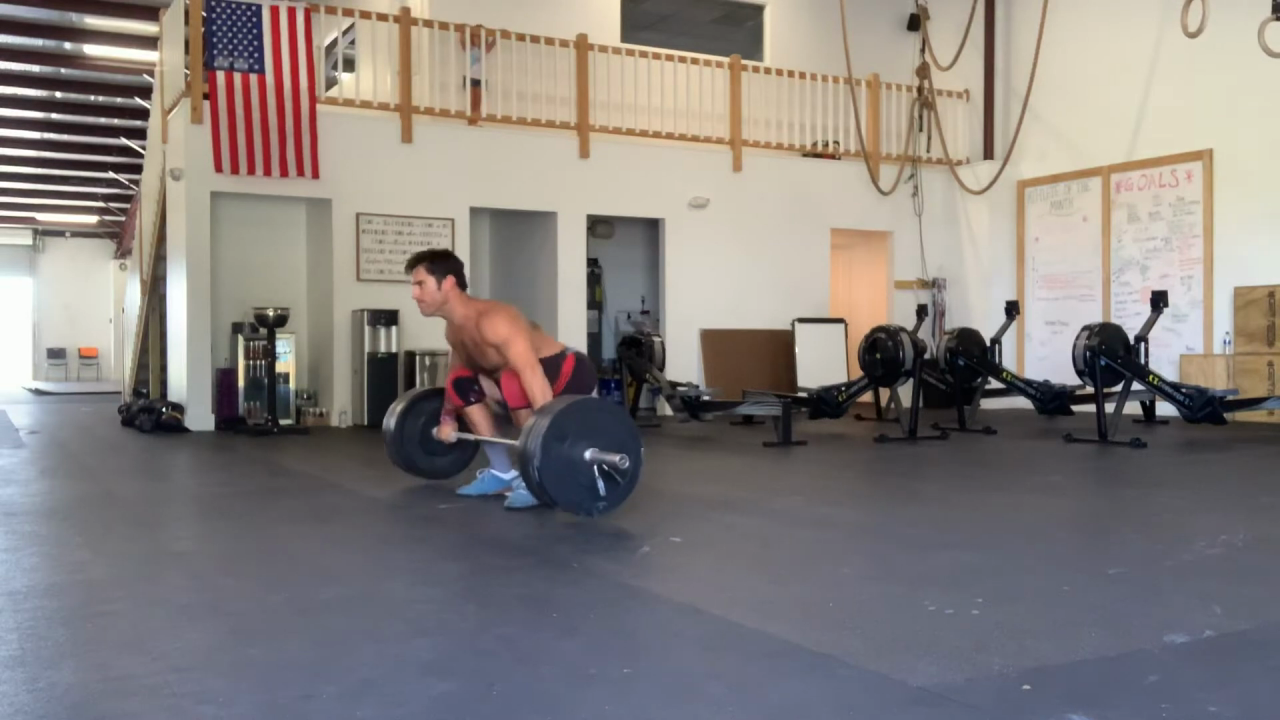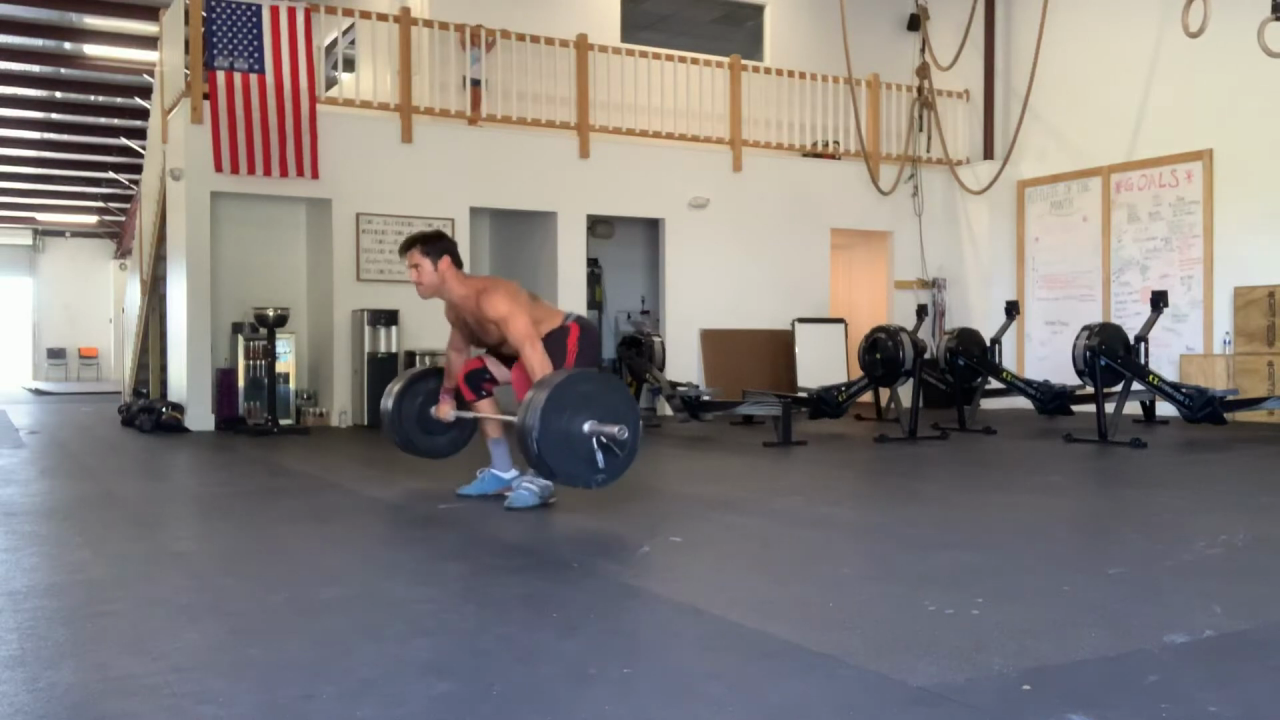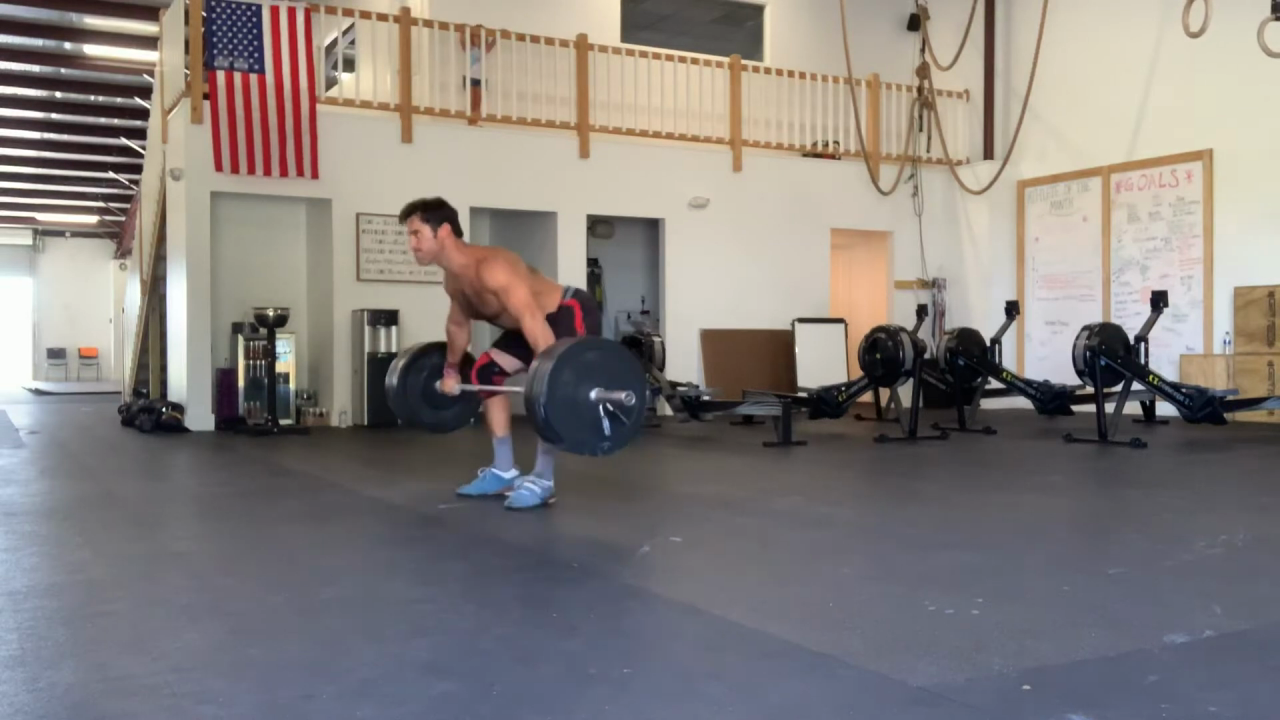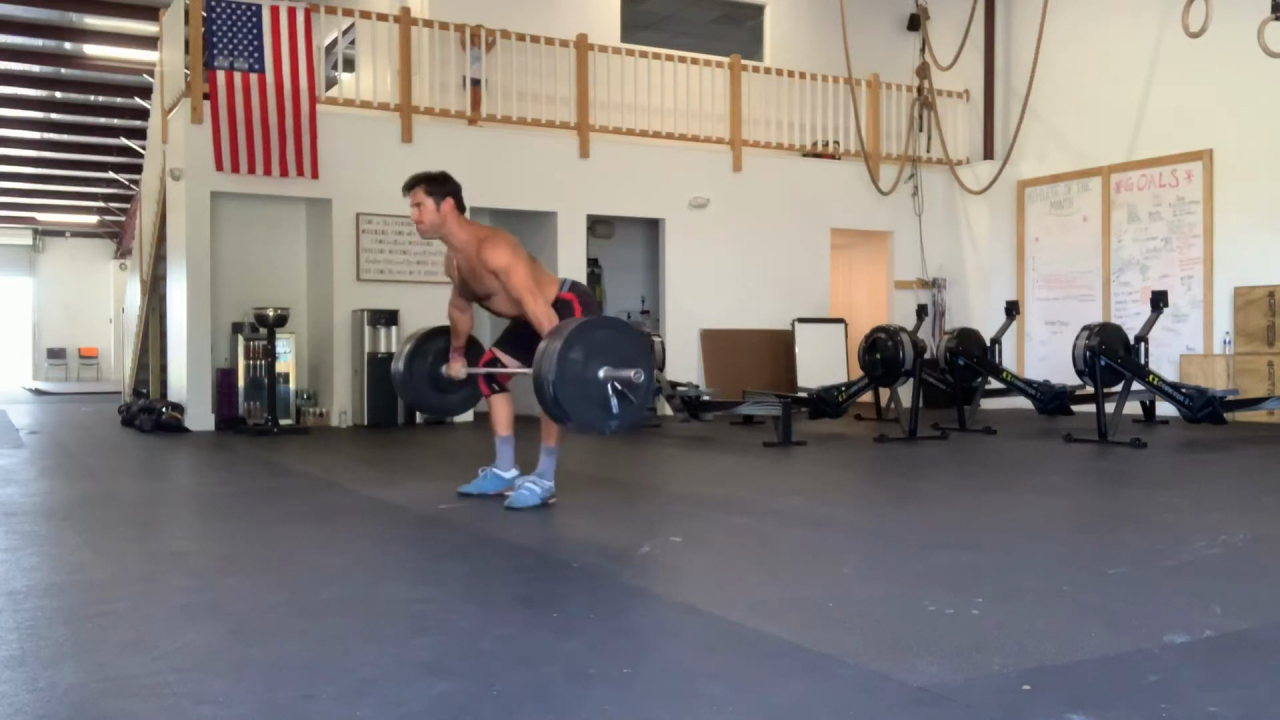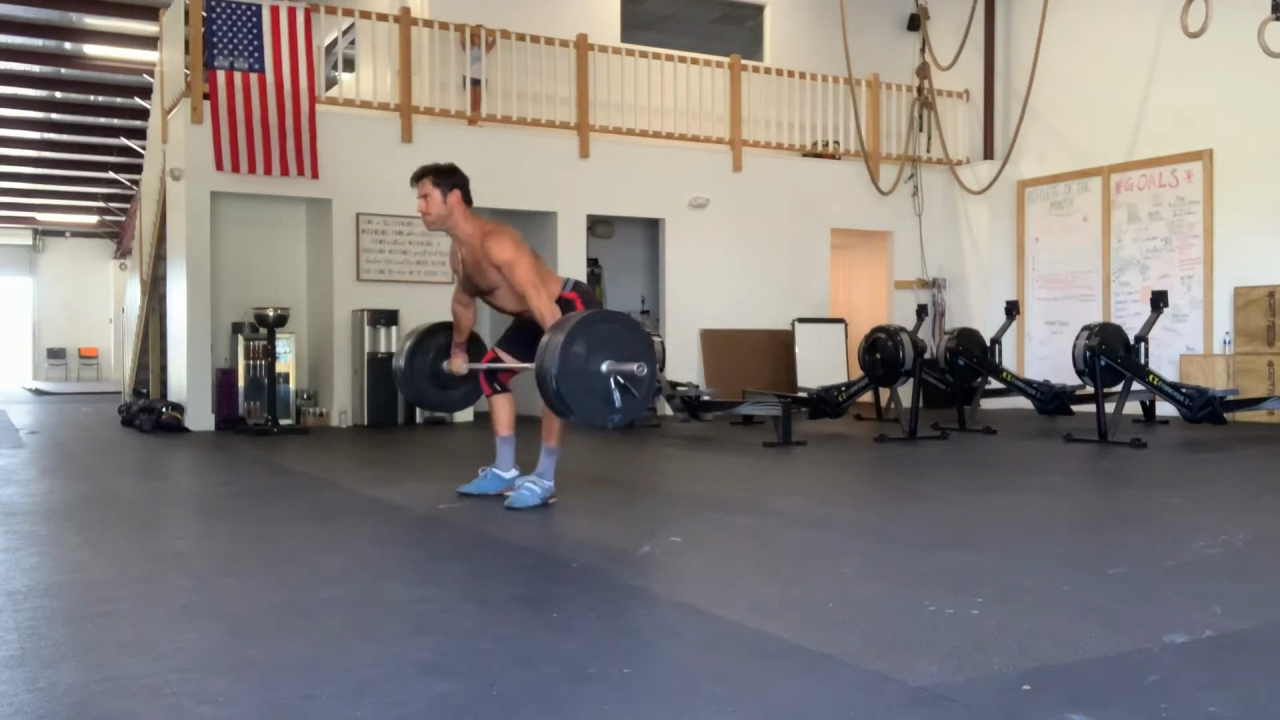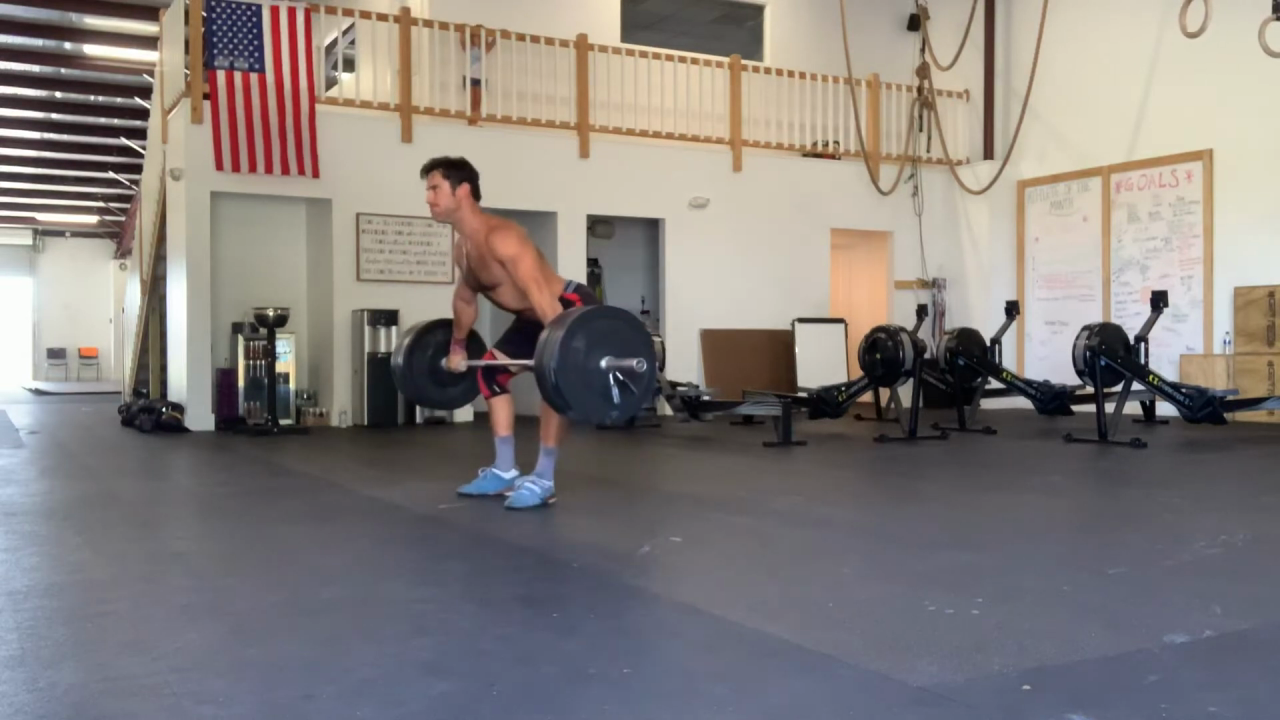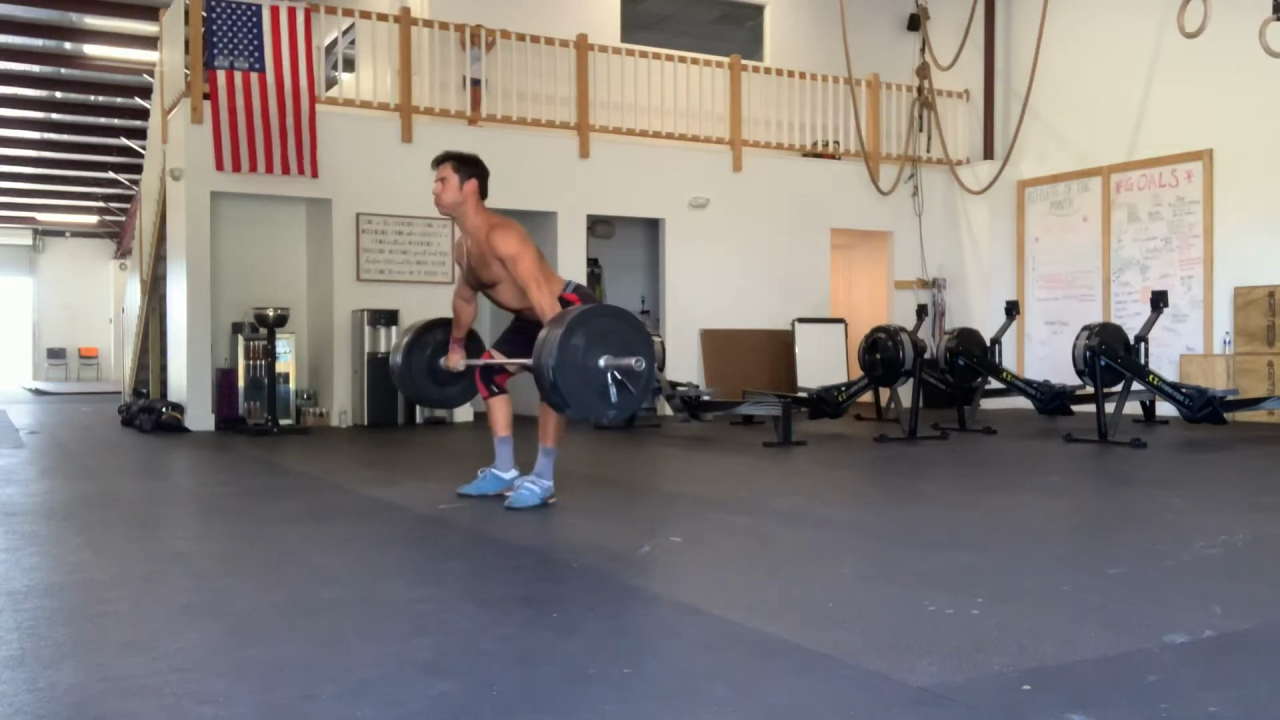
dt=0.2s
person 1, frame 1
left shoulder: (491, 320)
right shoulder: (454, 327)
left elbow: (532, 374)
right elbow: (456, 371)
right wrist: (448, 418)
left hip: (570, 369)
left knee: (515, 386)
right knee: (462, 384)
right ankle: (502, 473)
person 1, frame 2
left shoulder: (490, 296)
right shoulder: (454, 306)
left elbow: (532, 350)
right elbow: (457, 350)
right wrist: (446, 397)
left hip: (573, 336)
right hip: (536, 338)
left knee: (528, 384)
right knee: (471, 377)
left ankle: (540, 481)
right ankle: (503, 473)
person 1, frame 3
left shoulder: (489, 266)
right shoulder: (453, 278)
left elbow: (533, 320)
right elbow: (457, 324)
right wrist: (451, 371)
left hip: (572, 313)
right hip: (532, 321)
right knee: (485, 372)
left ankle: (542, 480)
right ankle: (504, 472)
person 1, frame 4
left shoulder: (491, 246)
right shoulder: (453, 258)
left elbow: (534, 301)
right elbow: (460, 307)
right wrist: (456, 354)
left hip: (569, 306)
right hip: (530, 315)
right knee: (490, 373)
left ankle: (543, 480)
right ankle: (505, 472)
person 1, frame 5
left shoulder: (495, 240)
right shoulder: (457, 252)
left elbow: (537, 295)
right elbow: (463, 302)
right wrist: (458, 349)
left hip: (570, 306)
right hip: (531, 316)
right knee: (493, 373)
left ankle: (543, 481)
right ankle: (504, 472)
person 1, frame 6
left shoulder: (500, 236)
right shoulder: (462, 247)
left elbow: (539, 291)
right elbow: (465, 298)
right wrist: (457, 346)
left hip: (570, 307)
right hip: (532, 317)
right knee: (491, 373)
left ankle: (543, 480)
right ankle: (504, 472)
person 1, frame 7
left shoulder: (501, 234)
right shoulder: (463, 245)
left elbow: (539, 290)
right elbow: (465, 296)
right wrist: (456, 344)
left hip: (569, 308)
right hip: (530, 318)
right knee: (489, 374)
left ankle: (542, 480)
right ankle: (504, 472)
